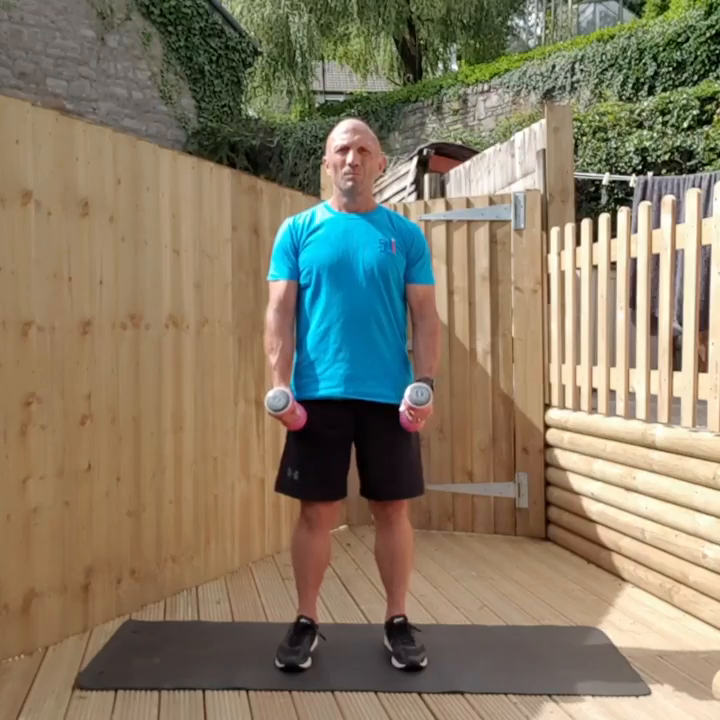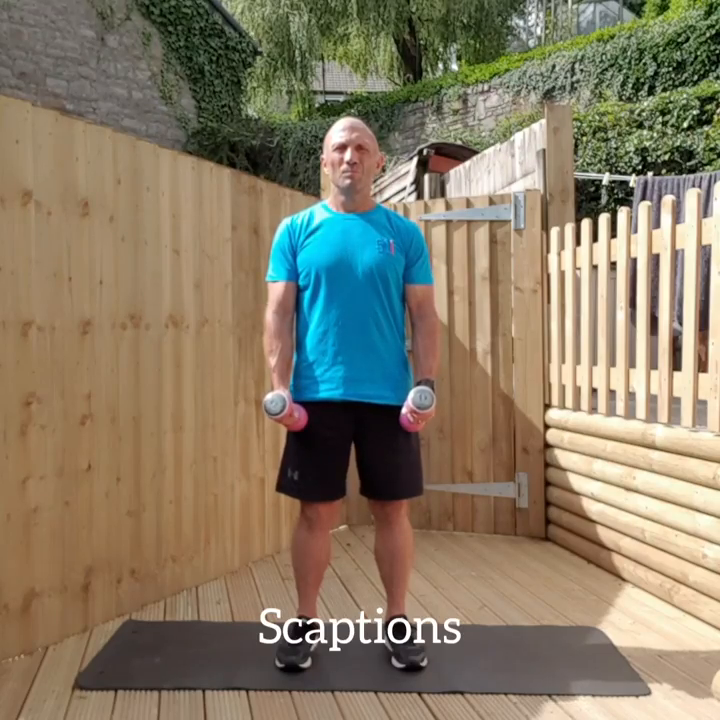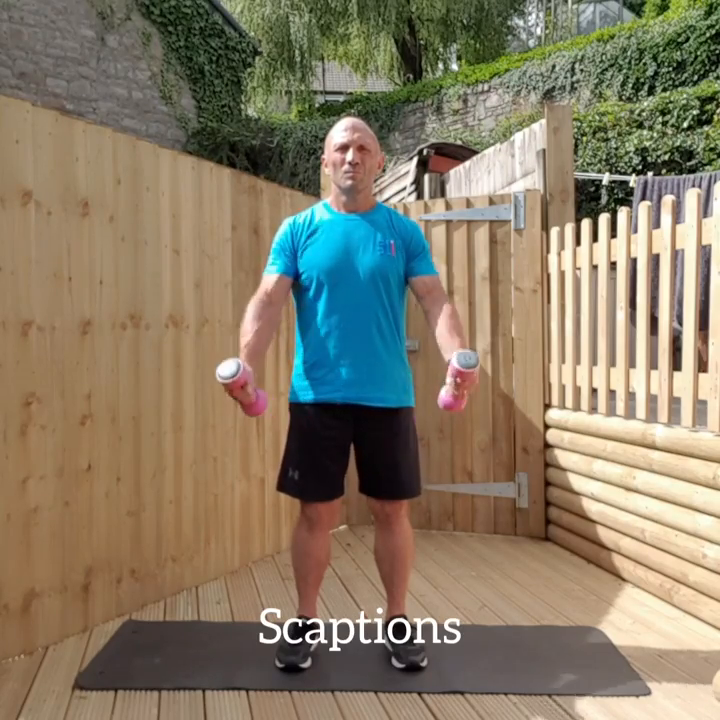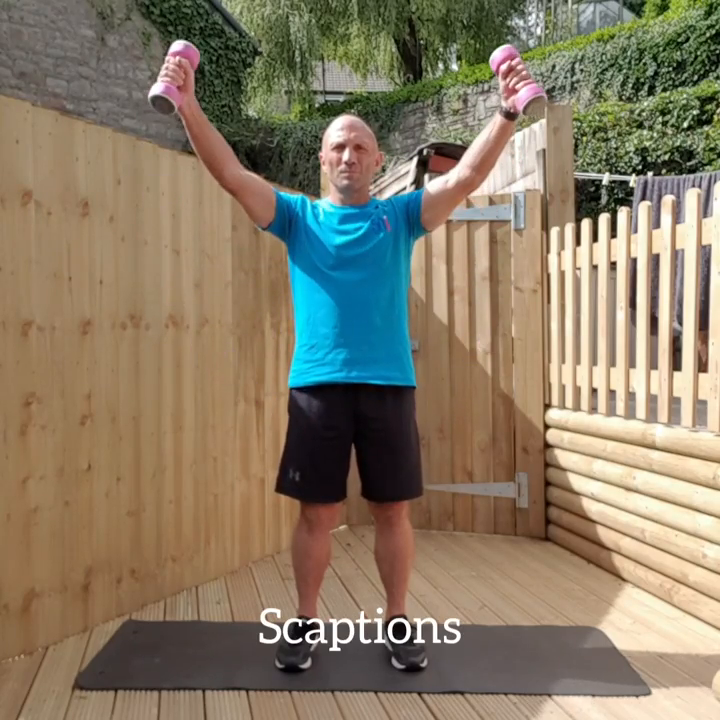
dt=0.7s
person 1, frame 1
left shoulder: (405, 234)
right shoulder: (298, 230)
left elbow: (425, 314)
right elbow: (280, 310)
left wrist: (424, 383)
right wrist: (280, 385)
left hip: (389, 395)
right hip: (318, 394)
left knee: (392, 509)
right knee: (316, 511)
left ankle: (397, 621)
right ankle: (306, 621)
person 1, frame 2
left shoulder: (404, 234)
right shoulder: (296, 230)
left elbow: (424, 315)
right elbow: (279, 313)
left wrist: (425, 386)
right wrist: (280, 387)
left hip: (389, 396)
right hip: (318, 396)
left knee: (392, 510)
right knee: (316, 512)
left ankle: (397, 622)
right ankle: (306, 622)
person 1, frame 3
left shoulder: (403, 230)
right shoulder: (298, 229)
left elbow: (437, 300)
right elbow: (267, 299)
left wrist: (457, 358)
right wrist: (246, 362)
left hip: (388, 396)
right hip: (316, 396)
left knee: (392, 510)
right knee: (316, 511)
left ankle: (397, 622)
right ankle: (305, 622)
person 1, frame 4
left shoulder: (401, 215)
right shoulder: (297, 216)
left elbow: (465, 176)
right elbow: (231, 174)
left wrist: (507, 112)
right wrist: (187, 106)
left hip: (389, 385)
right hip: (316, 385)
left knee: (393, 511)
right knee: (317, 513)
left ankle: (397, 621)
right ankle: (305, 622)
